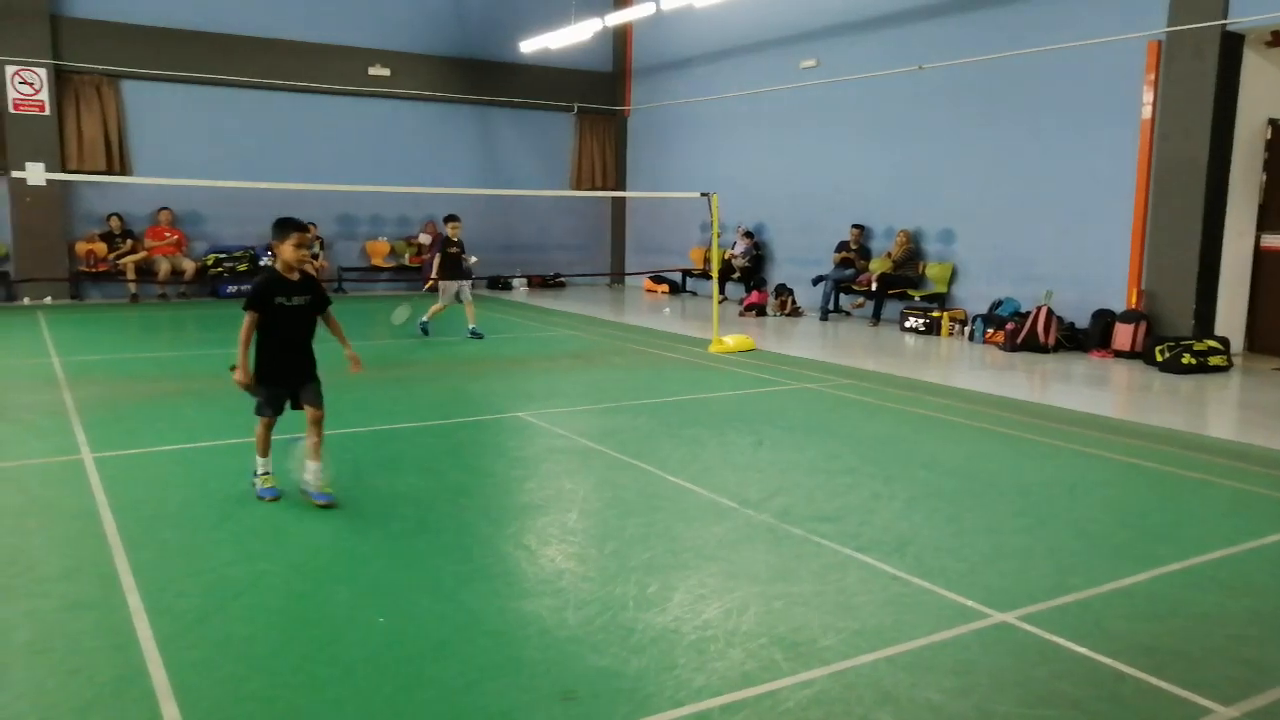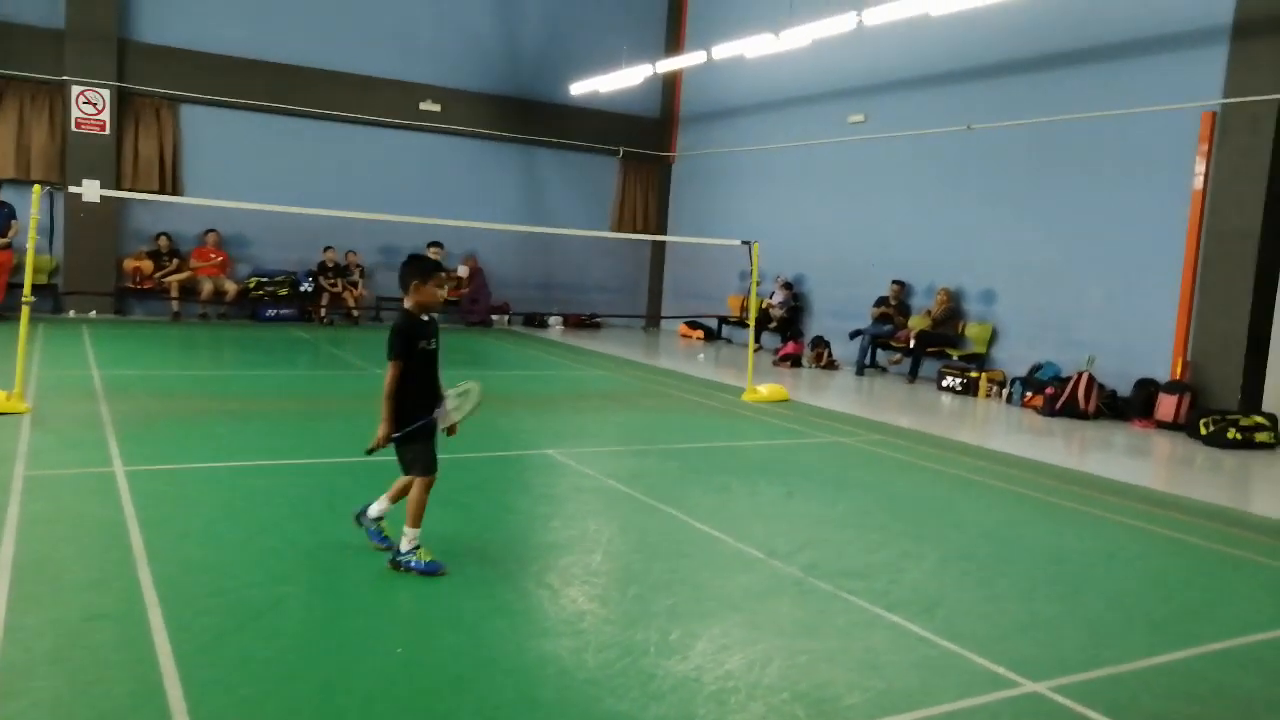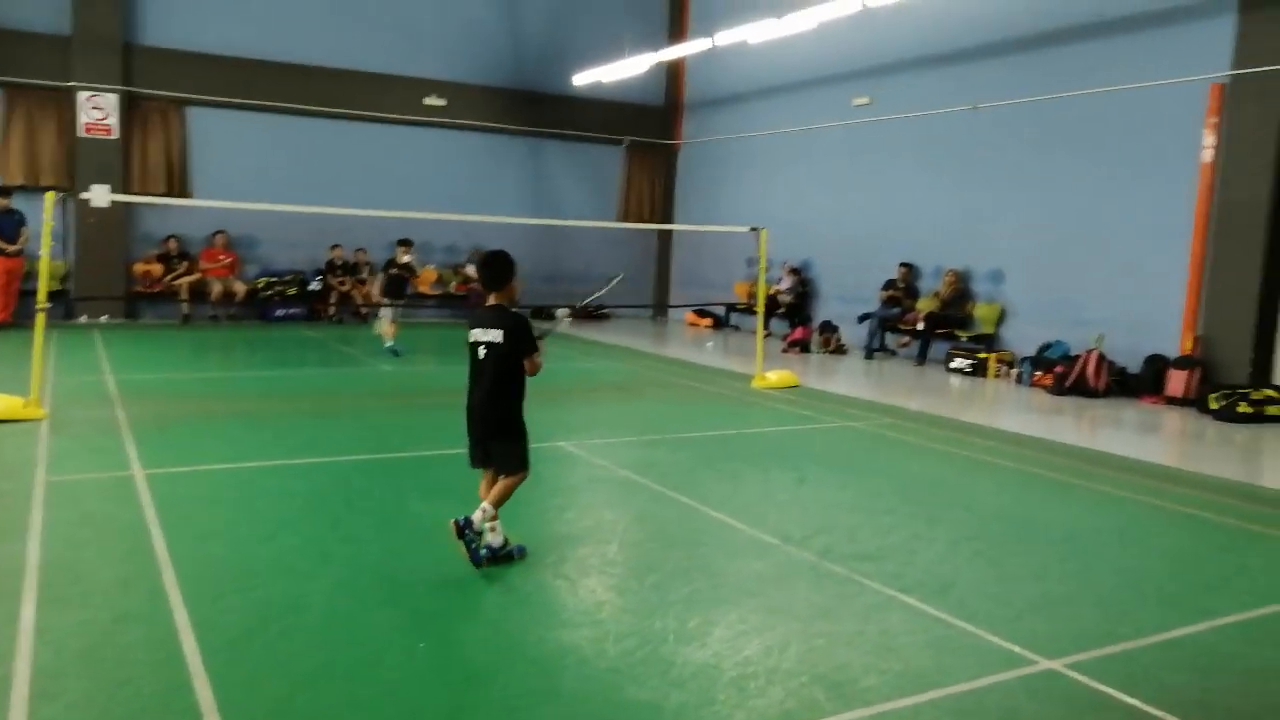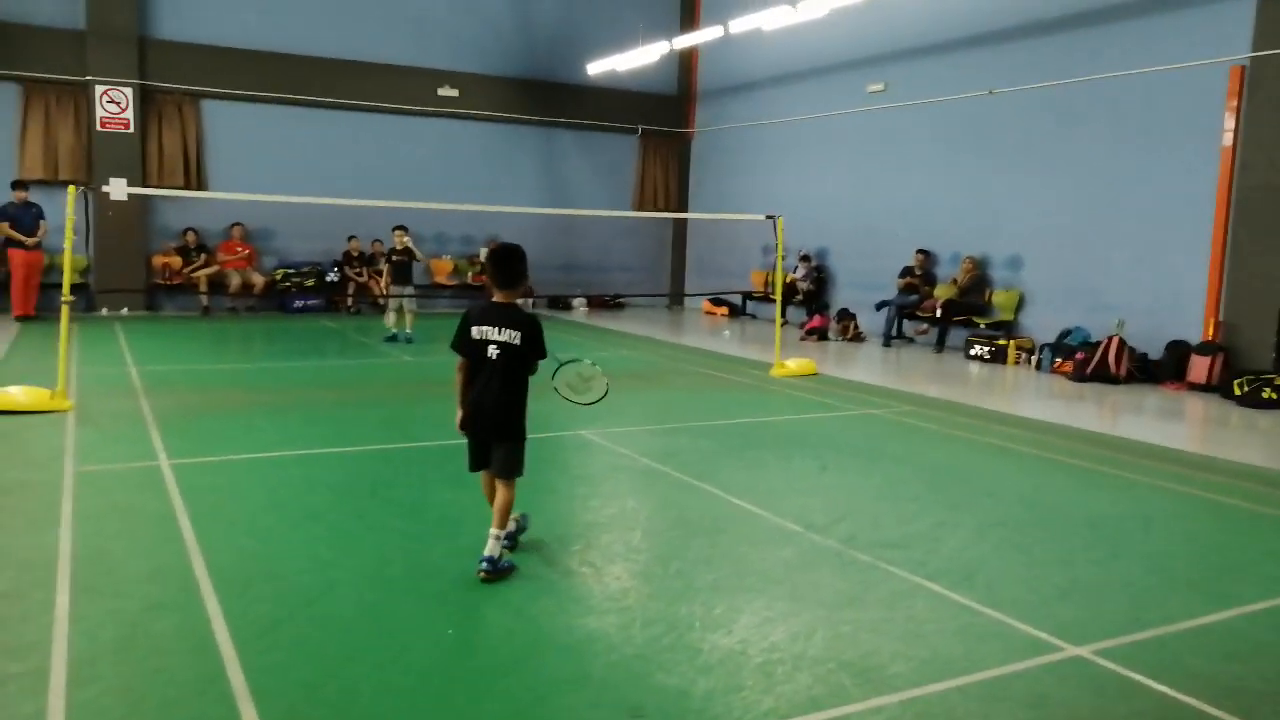
dt=0.7s
person 1, frame 1
left shoulder: (311, 283)
right shoulder: (264, 284)
left elbow: (326, 316)
right elbow: (248, 324)
left wrist: (347, 347)
right wrist: (242, 366)
left hip: (304, 365)
right hip: (272, 367)
left knee: (316, 415)
right knee: (268, 421)
left ankle: (313, 479)
right ankle: (263, 473)
person 1, frame 2
left shoulder: (429, 323)
right shoulder: (404, 327)
right elbow: (392, 376)
left wrist: (445, 408)
right wrist: (385, 421)
left hip: (424, 414)
right hip: (408, 418)
left knee: (416, 474)
right knee: (424, 477)
left ankle: (372, 513)
right ankle: (408, 551)
person 1, frame 3
left shoulder: (476, 319)
right shoulder: (516, 322)
right elbow: (531, 368)
right wrist: (537, 353)
left hip: (477, 409)
right hip: (504, 413)
left knee: (490, 473)
right knee: (515, 472)
left ankle: (493, 541)
right ankle: (473, 523)
person 1, frame 4
left shoulder: (473, 316)
right shoulder: (528, 323)
left elbow: (462, 366)
right elbow: (532, 369)
left wrist: (461, 406)
left hip: (476, 410)
right hip: (508, 413)
left knee: (488, 472)
right knee: (505, 481)
left ankle: (508, 526)
right ankle: (491, 556)
